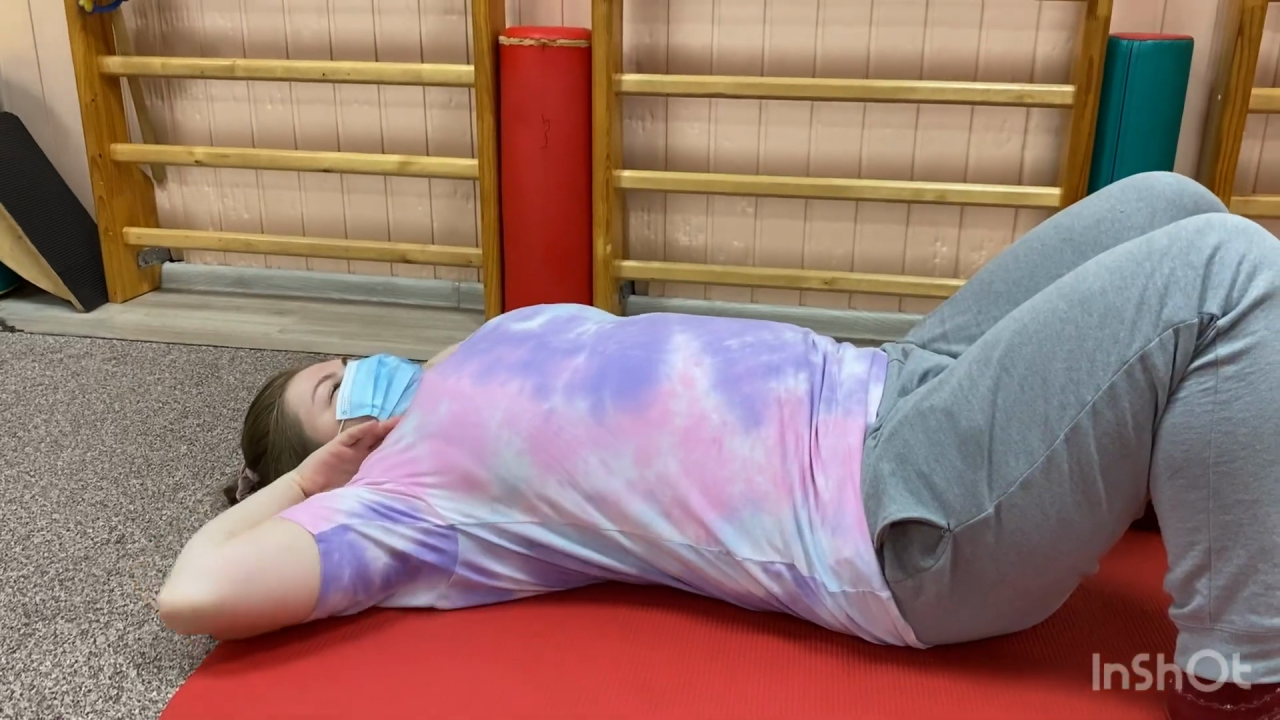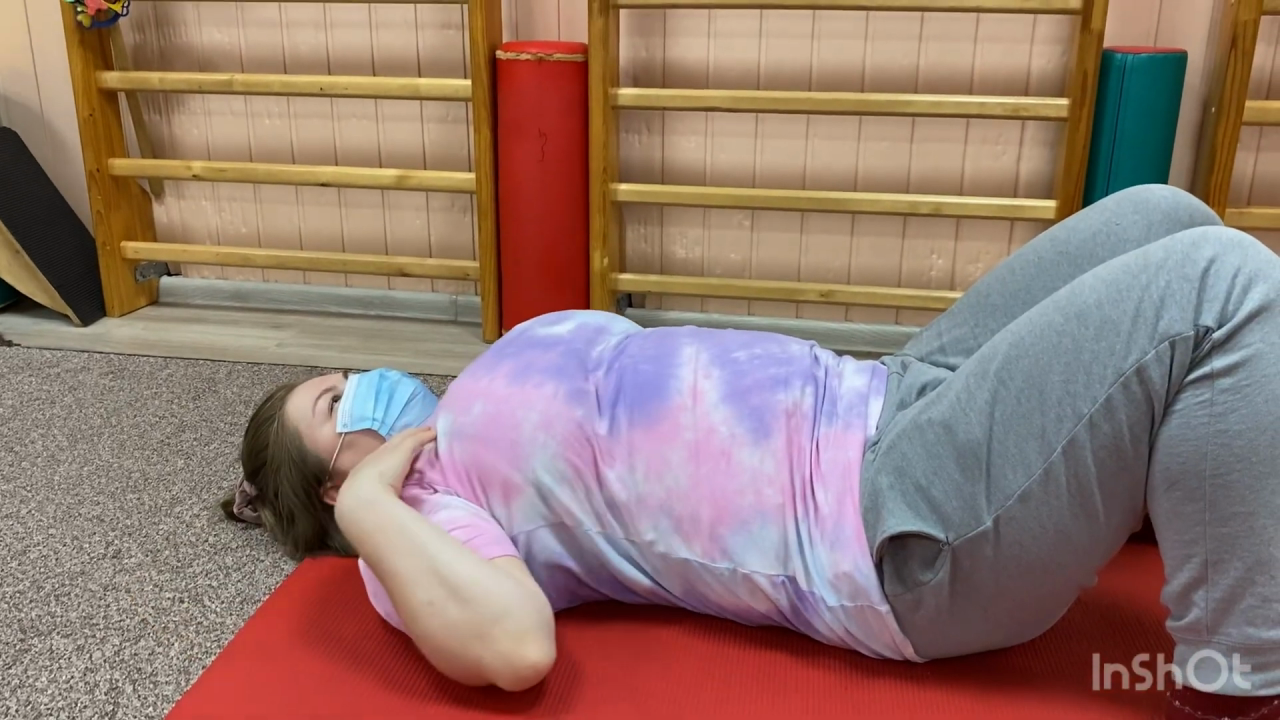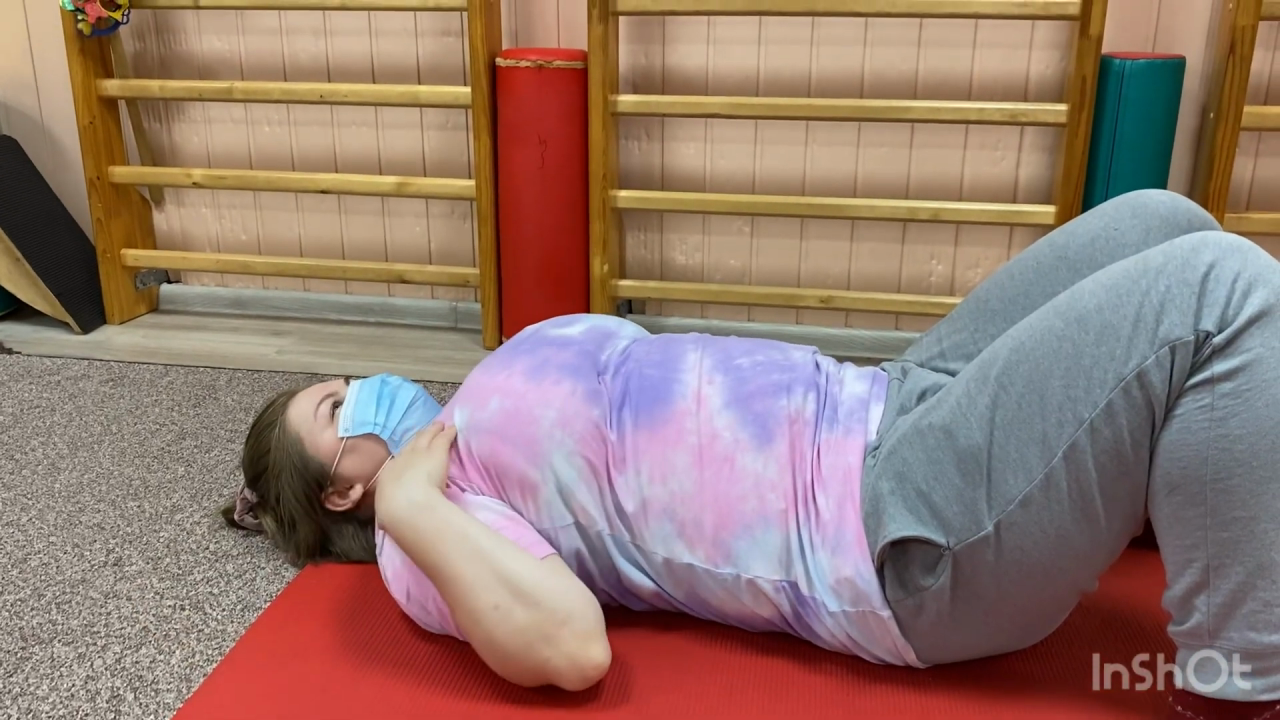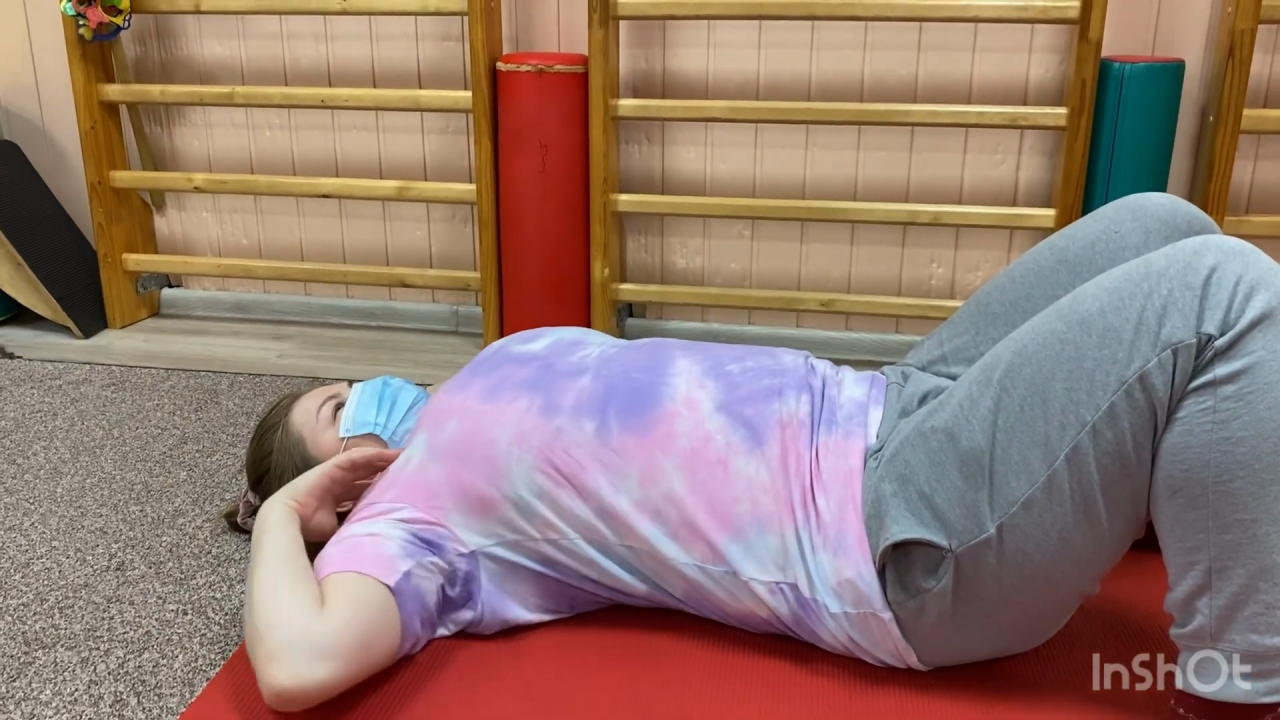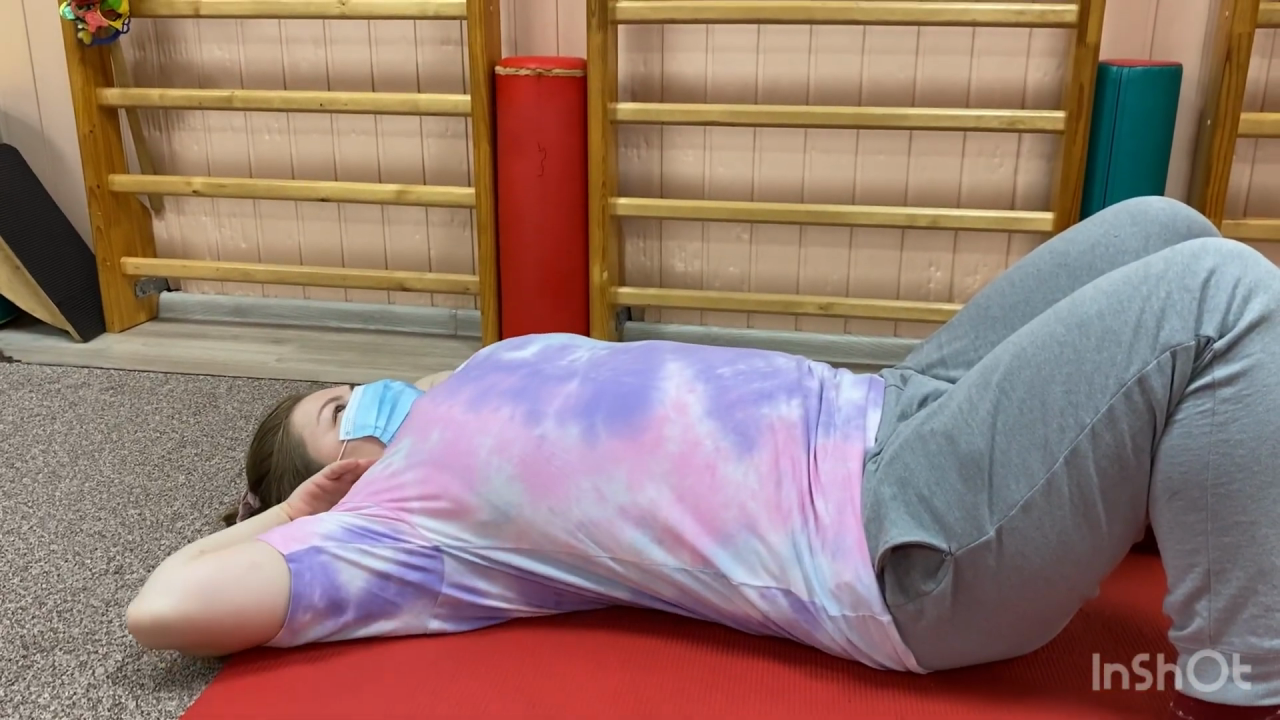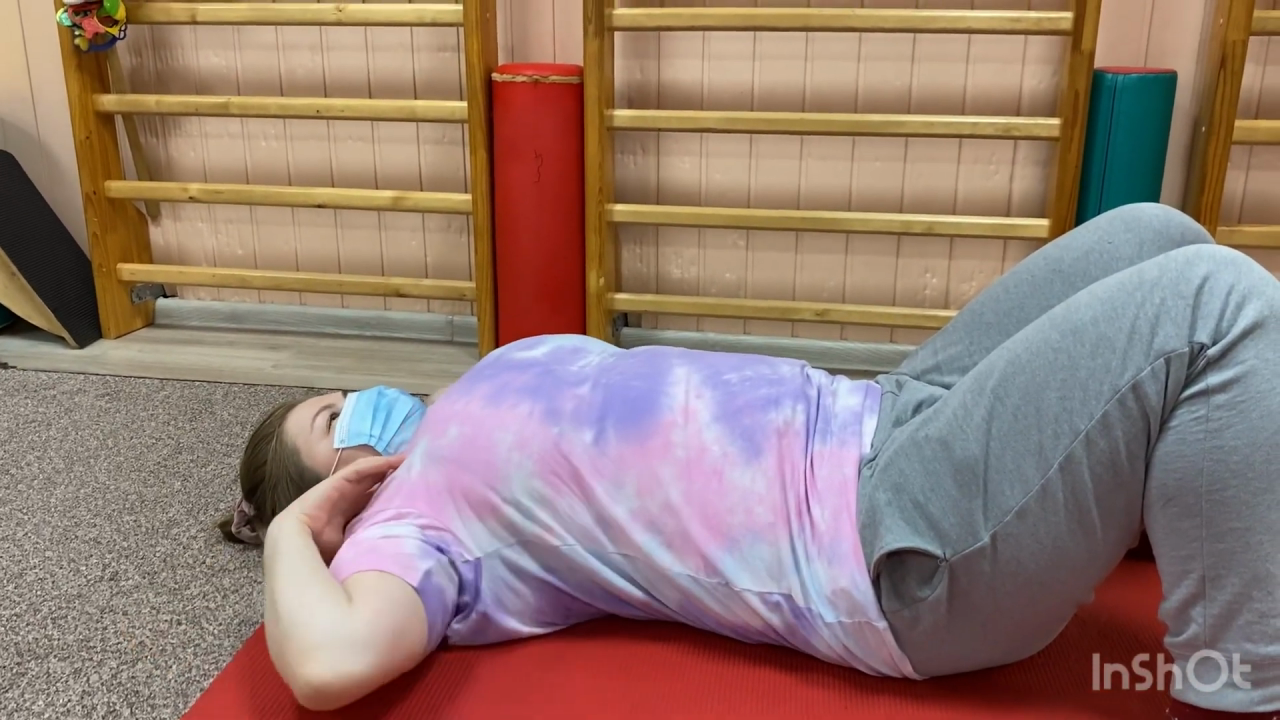
dt=0.7s
person 1, frame 1
left shoulder: (462, 394)
right shoulder: (406, 494)
right elbow: (197, 595)
right wrist: (299, 482)
left hip: (886, 395)
right hip: (905, 517)
left knee: (1169, 207)
person 1, frame 2
left shoulder: (470, 424)
right shoulder: (426, 504)
right wrist: (360, 505)
left hip: (888, 404)
right hip: (910, 532)
left knee: (1160, 219)
person 1, frame 3
left shoulder: (483, 421)
right shoulder: (430, 512)
right wrist: (404, 501)
left hip: (889, 412)
right hip: (910, 534)
left knee: (1159, 224)
person 1, frame 4
left shoulder: (466, 423)
right shoulder: (406, 515)
right wrist: (278, 515)
left hip: (887, 414)
right hip: (911, 541)
left knee: (1160, 228)
person 1, frame 5
left shoulder: (485, 385)
right shoulder: (399, 515)
right elbow: (163, 607)
right wrist: (285, 511)
left hip: (887, 418)
right hip: (911, 541)
left knee: (1161, 232)
person 1, frame 6
left shoulder: (465, 427)
right shoulder: (410, 524)
right wrist: (292, 527)
left hip: (882, 425)
right hip: (906, 549)
left knee: (1159, 241)
